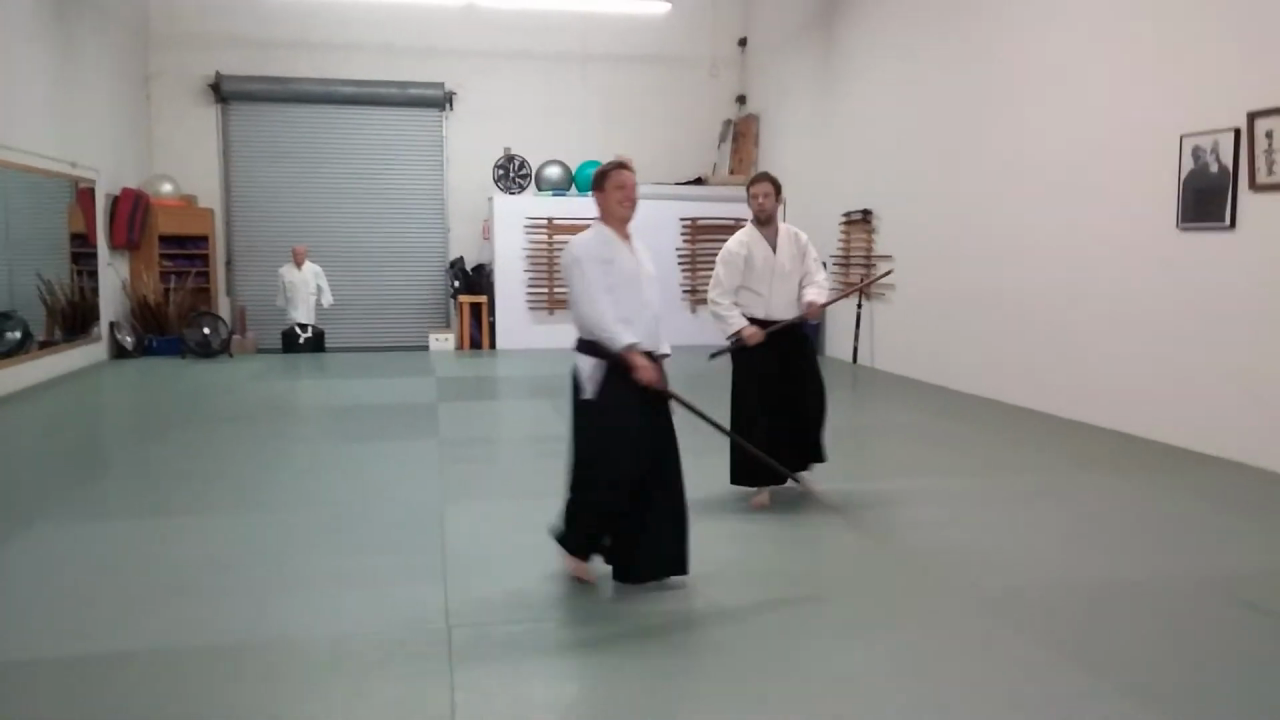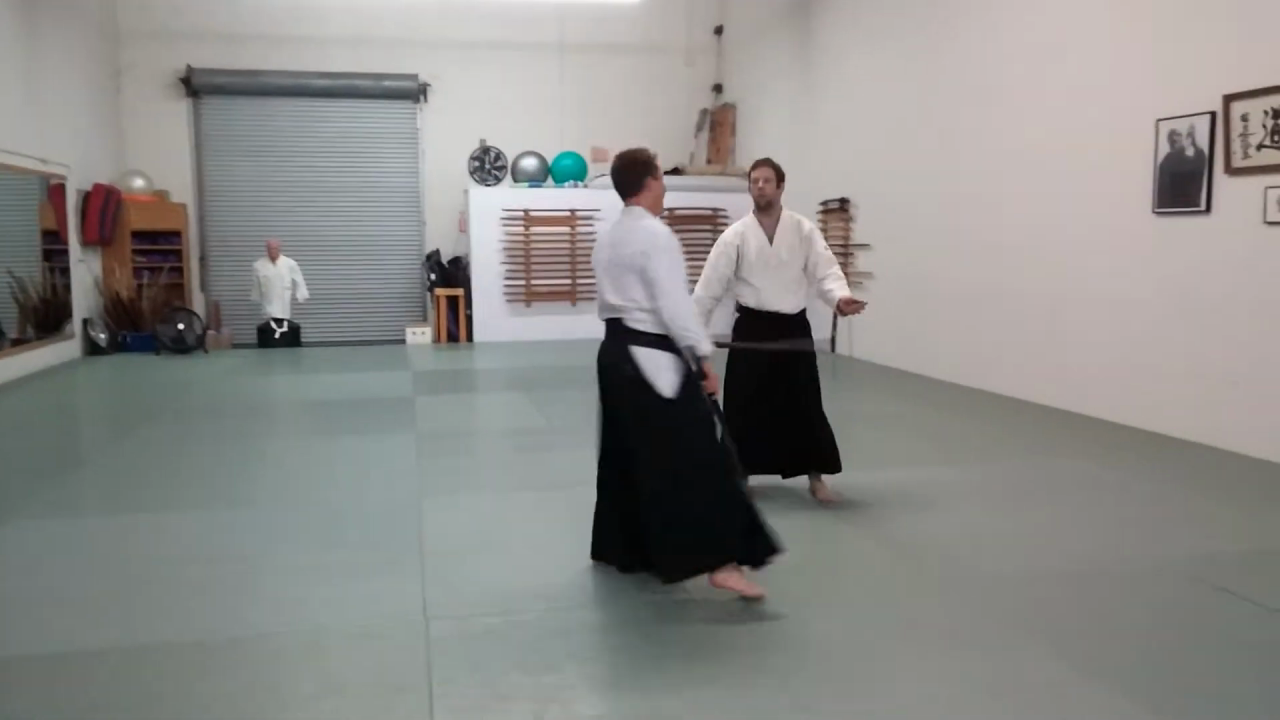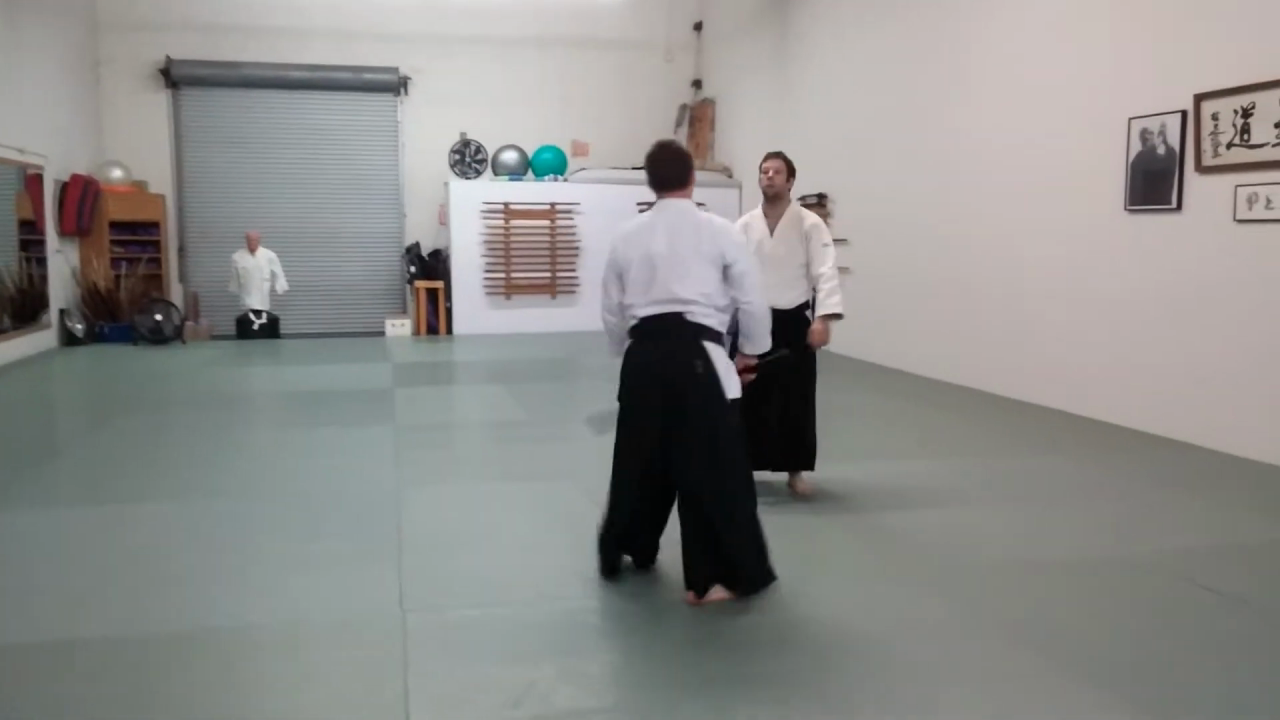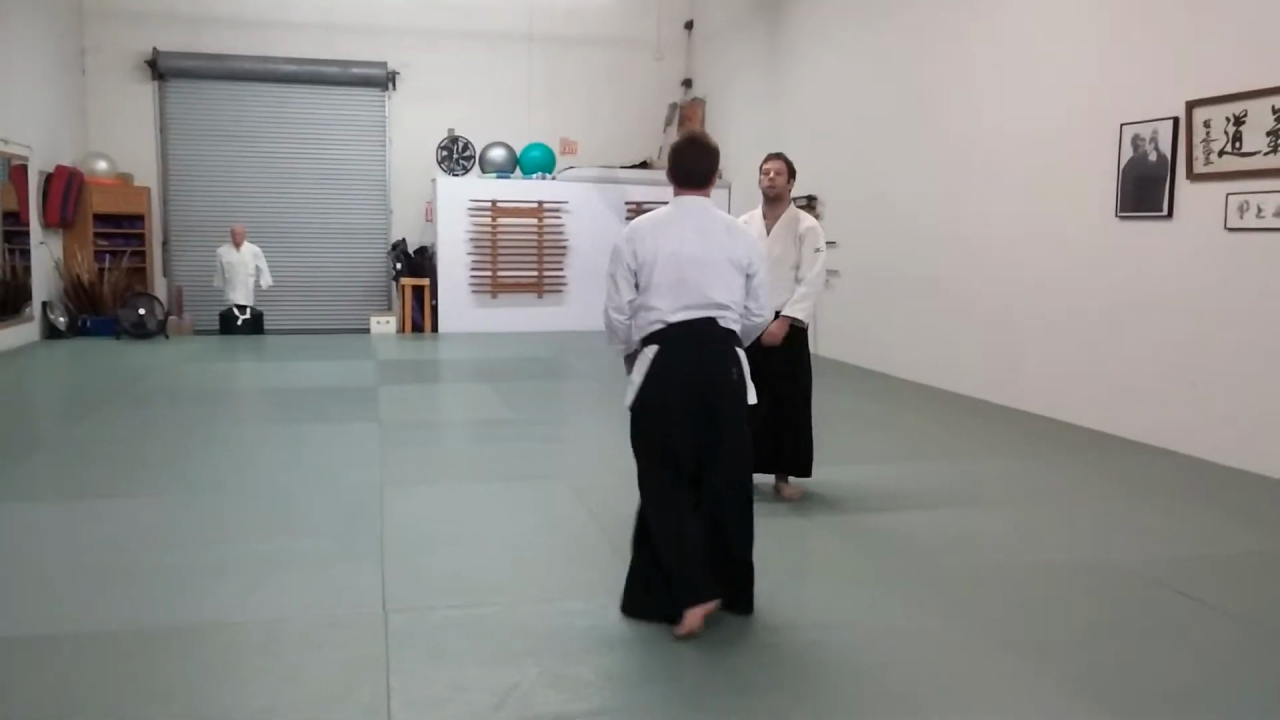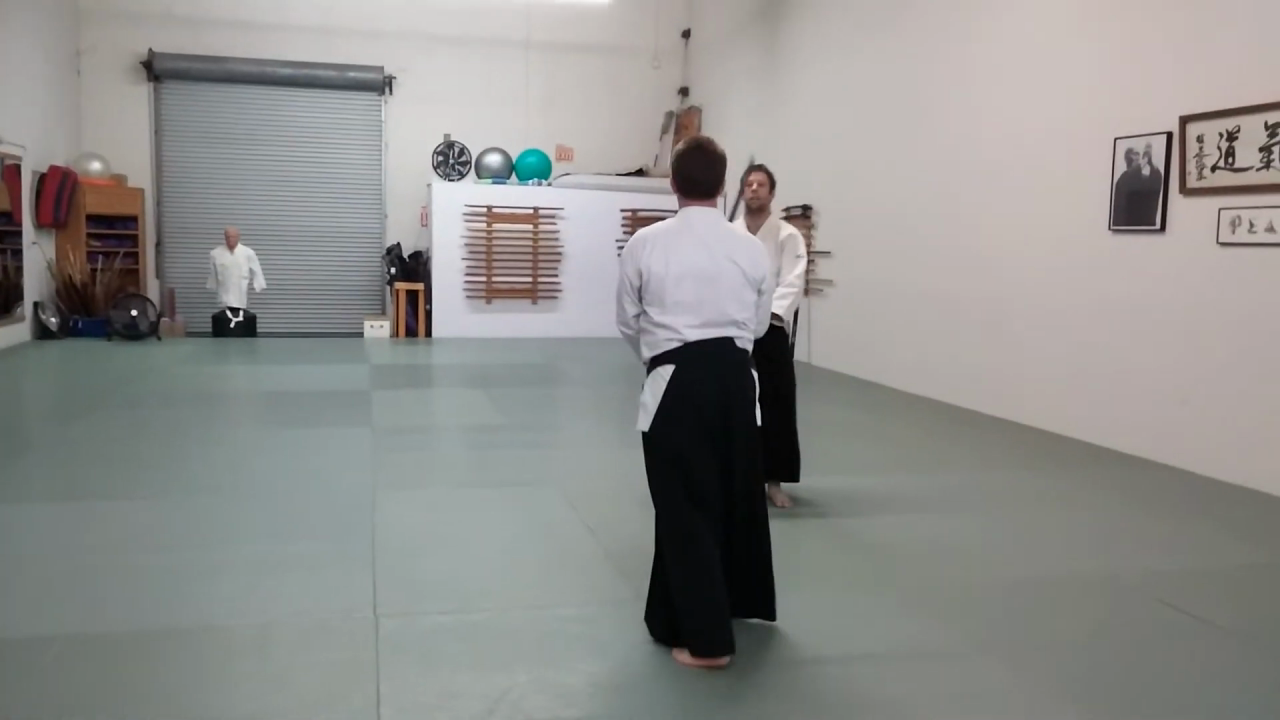
dt=0.3s
person 1, frame 1
left shoulder: (636, 248)
right shoulder: (586, 248)
right elbow: (594, 311)
left wrist: (659, 357)
right wrist: (634, 355)
left hip: (638, 366)
right hip: (605, 370)
left knee: (656, 466)
right knee: (608, 464)
left ankle: (645, 557)
right ankle: (578, 542)
person 1, frame 2
left shoulder: (610, 237)
right shoulder: (655, 235)
right elbow: (674, 306)
right wrist: (703, 359)
left hip: (618, 354)
right hip: (652, 359)
left knee: (630, 460)
right knee: (695, 457)
left ankle: (618, 547)
right ankle: (716, 561)
person 1, frame 3
left shoulder: (627, 236)
right shoulder: (721, 232)
left elbow: (612, 312)
right elbow: (752, 303)
right wrist: (751, 352)
left hip: (644, 356)
right hip: (697, 356)
left knee: (639, 461)
right knee: (713, 467)
left ankle: (618, 554)
right ankle: (711, 577)
person 1, frame 4
left shoulder: (640, 232)
right shoulder: (740, 235)
left elbow: (617, 312)
right elbow: (757, 315)
left wrist: (633, 353)
left hip: (665, 362)
right hip: (721, 363)
left knee: (666, 483)
right knee: (723, 480)
left ankle: (690, 593)
right ankle: (721, 587)
person 1, frame 5
left shoulder: (646, 243)
right shoulder: (750, 247)
left elbow: (628, 322)
right elbow: (759, 321)
left hip: (677, 383)
right hip: (734, 377)
left knee: (685, 508)
right knee: (736, 494)
left ankle: (706, 638)
right ankle: (736, 601)
person 2, frame 1
left shoulder: (799, 240)
right shoulder: (738, 245)
left elbow: (814, 278)
right elbow: (719, 296)
left wrist: (814, 301)
right wrist: (741, 327)
left hip: (794, 335)
right hip: (754, 337)
left knee: (807, 403)
right knee: (755, 411)
left ankle: (789, 464)
right ankle: (760, 482)
person 2, frame 2
left shoulder: (804, 229)
right shoulder: (736, 234)
left elbow: (825, 271)
right elbow: (711, 282)
left wrist: (840, 297)
left hip: (794, 328)
right hip: (752, 328)
left knee: (804, 403)
right knee: (746, 404)
left ankle: (816, 475)
right ankle: (743, 472)
person 2, frame 3
left shoulder: (810, 224)
right shoulder: (744, 225)
left elbow: (825, 273)
left wrist: (825, 317)
left hip: (794, 324)
left knee: (796, 400)
right knee: (746, 397)
left ankle: (795, 470)
person 2, frame 4
left shoulder: (807, 227)
right shoulder: (743, 225)
left elbow: (811, 281)
left wrist: (784, 321)
left hip: (786, 327)
left knee: (789, 403)
left ankle: (783, 475)
person 2, frame 5
left shoulder: (787, 235)
left elbow: (791, 285)
left wrist: (765, 318)
left hip: (770, 335)
left knee: (776, 408)
left ankle: (774, 481)
